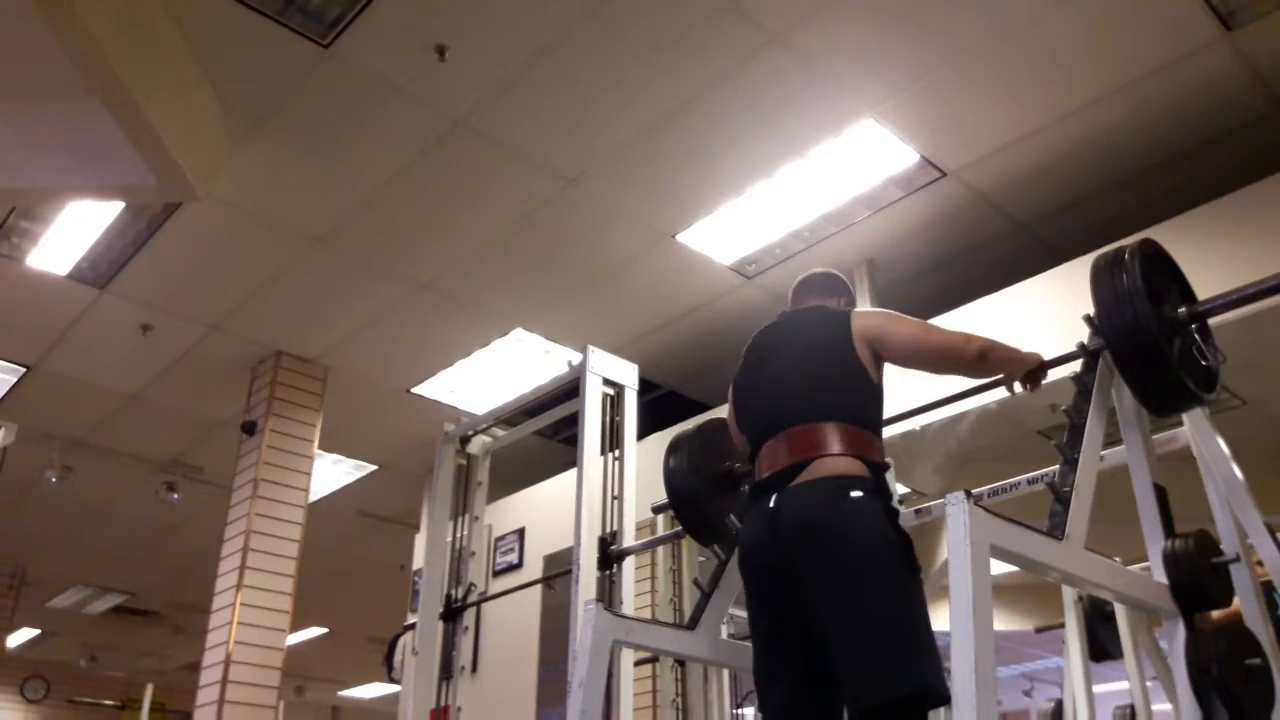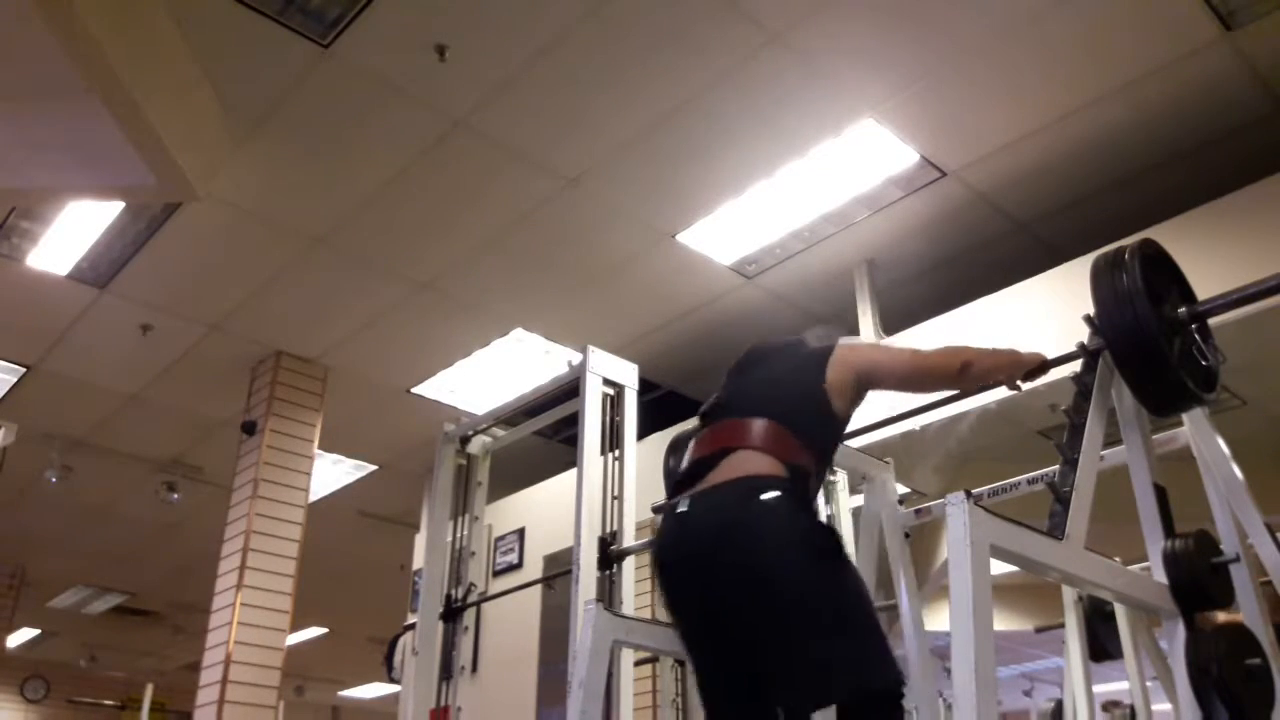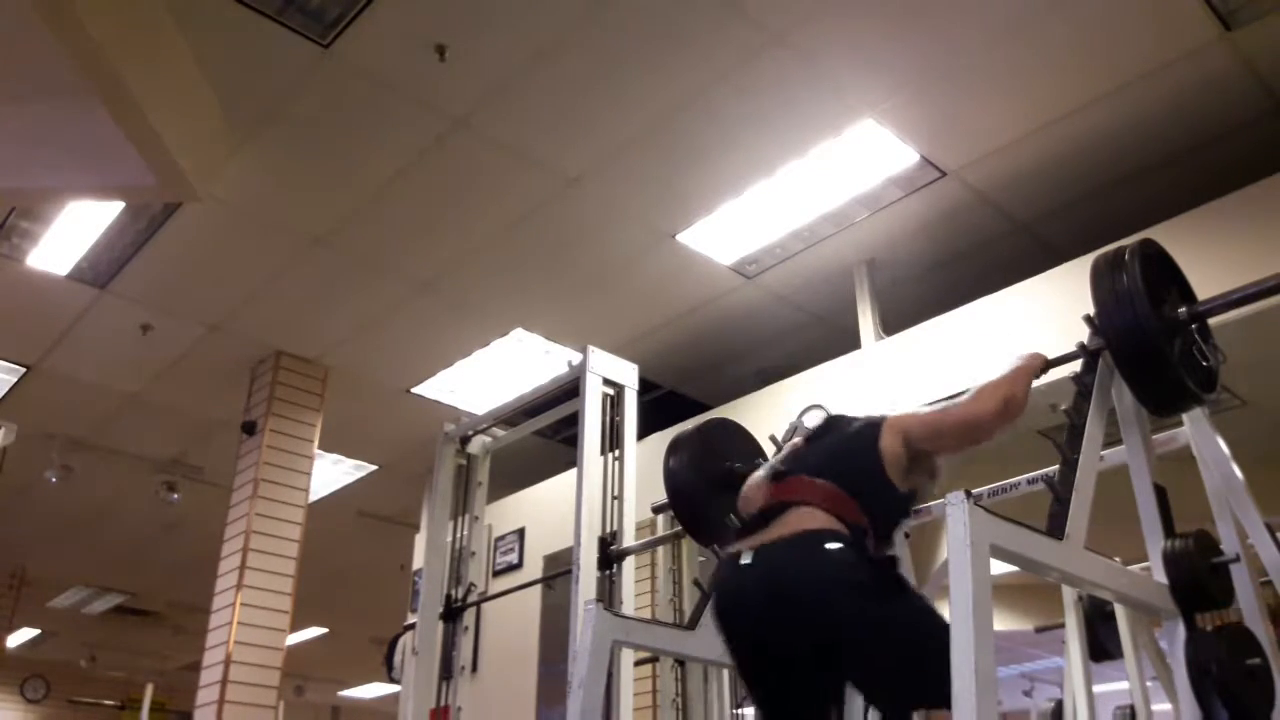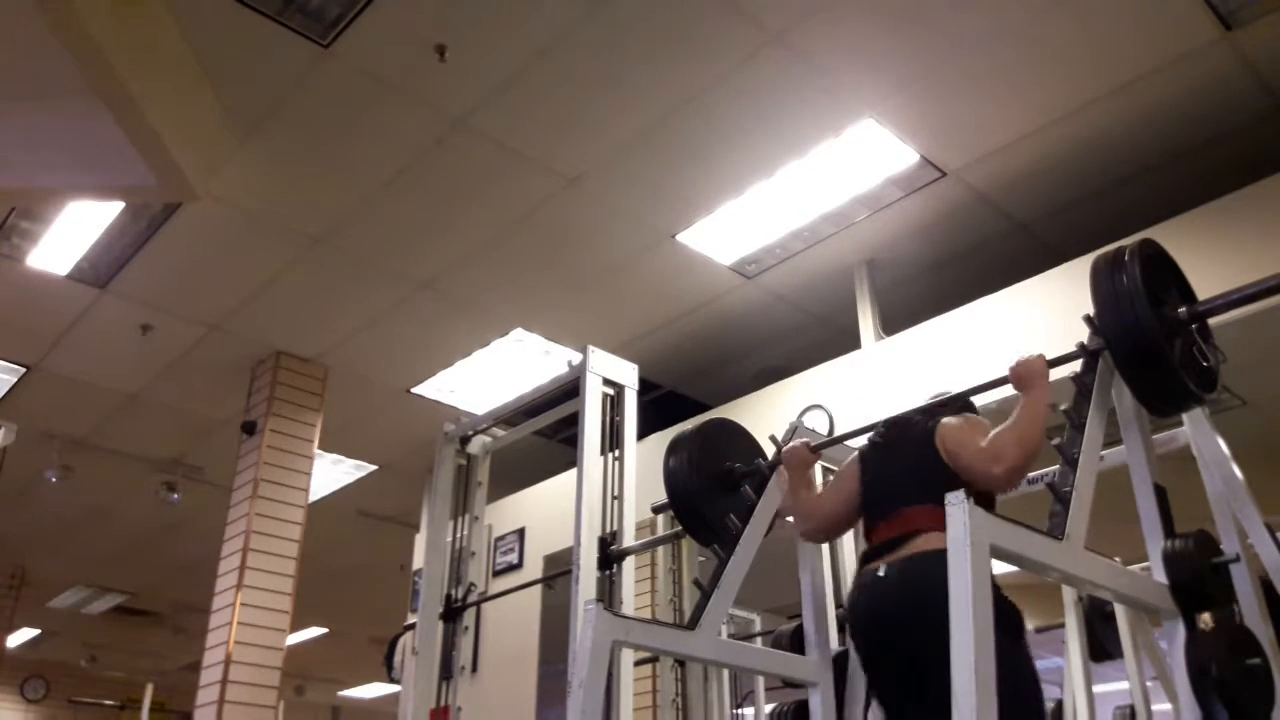
dt=0.4s
person 1, frame 1
left shoulder: (747, 365)
right shoulder: (856, 326)
right elbow: (968, 352)
right wrist: (1021, 363)
left hip: (762, 526)
right hip: (839, 508)
person 1, frame 2
left shoulder: (745, 376)
right shoulder: (839, 360)
right elbow: (950, 365)
right wrist: (1022, 361)
left hip: (681, 532)
right hip: (757, 515)
person 1, frame 3
left shoulder: (815, 443)
right shoulder: (900, 433)
left elbow: (751, 500)
right elbow: (987, 409)
right wrist: (1024, 368)
right hip: (818, 566)
person 1, frame 4
left shoulder: (870, 454)
right shoulder: (958, 429)
left elbow: (813, 523)
right elbow: (1002, 464)
left wrist: (798, 471)
right wrist: (1035, 388)
left hip: (871, 601)
right hip: (940, 585)
